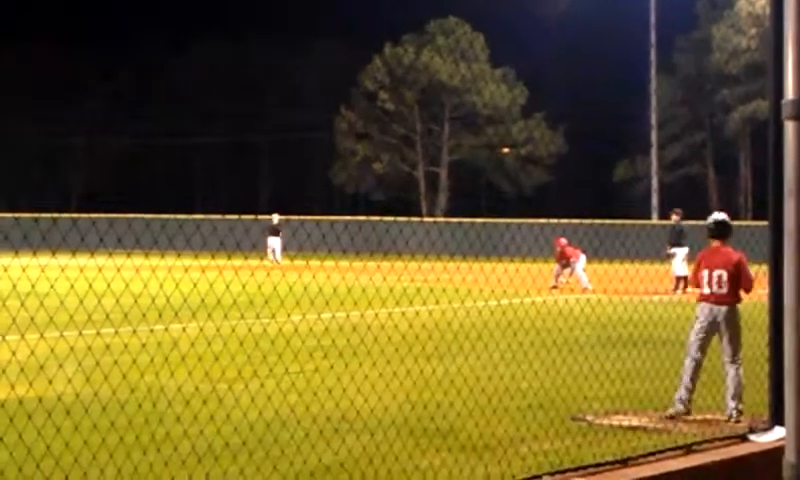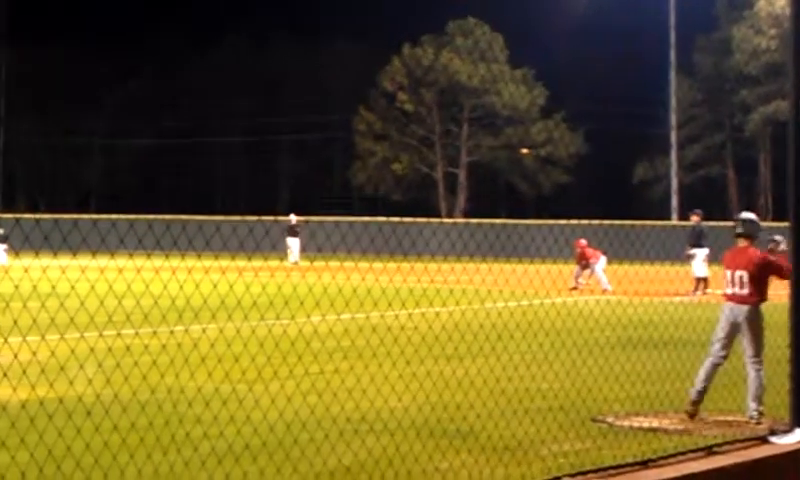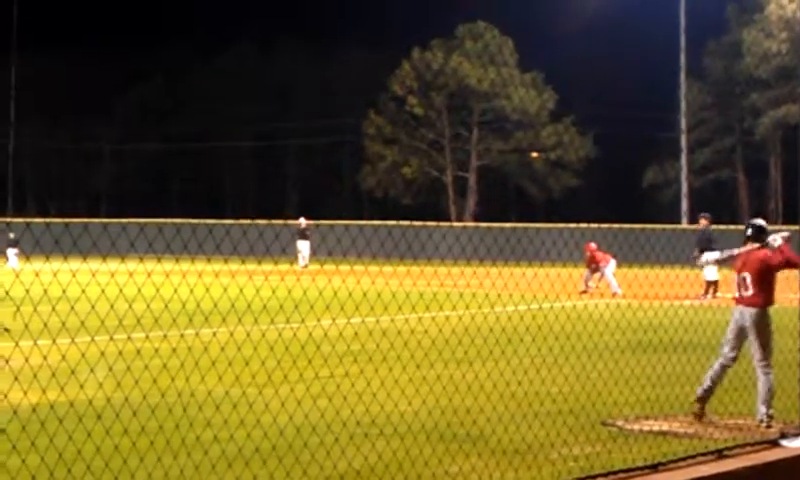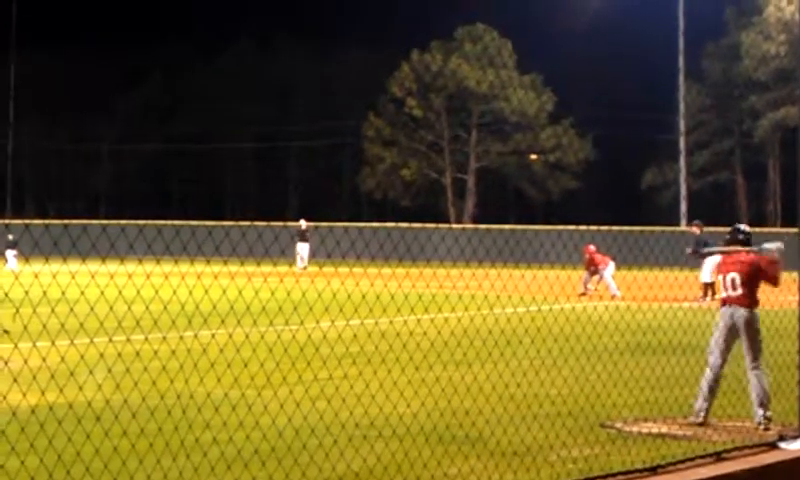
dt=0.3s
person 1, frame 1
left shoulder: (701, 257)
right shoulder: (736, 258)
right elbow: (747, 287)
right wrist: (746, 274)
left hip: (705, 309)
right hip: (728, 311)
left knee: (693, 358)
right knee: (733, 362)
left ankle: (682, 404)
right ankle: (734, 410)
person 1, frame 2
left shoulder: (728, 255)
right shoulder: (760, 258)
right elbow: (786, 272)
left wrist: (770, 252)
right wrist: (781, 252)
left hip: (729, 309)
right hip: (750, 311)
left knee: (715, 356)
right knee: (754, 362)
left ankle: (695, 398)
right ankle: (755, 412)
person 1, frame 3
left shoulder: (740, 258)
right shoulder: (764, 257)
left wrist: (773, 246)
right wrist: (781, 243)
left hip: (739, 311)
right hip: (757, 314)
left knee: (725, 358)
right knee: (763, 366)
left ankle: (702, 397)
right ankle: (765, 416)
person 1, frame 4
left shoulder: (722, 262)
right shoulder: (753, 260)
right elbow: (774, 279)
left wrist: (763, 259)
right wrist: (773, 259)
left hip: (725, 314)
right hip: (746, 314)
left knee: (714, 365)
right knee: (755, 367)
left ankle: (700, 413)
right ankle: (762, 418)
